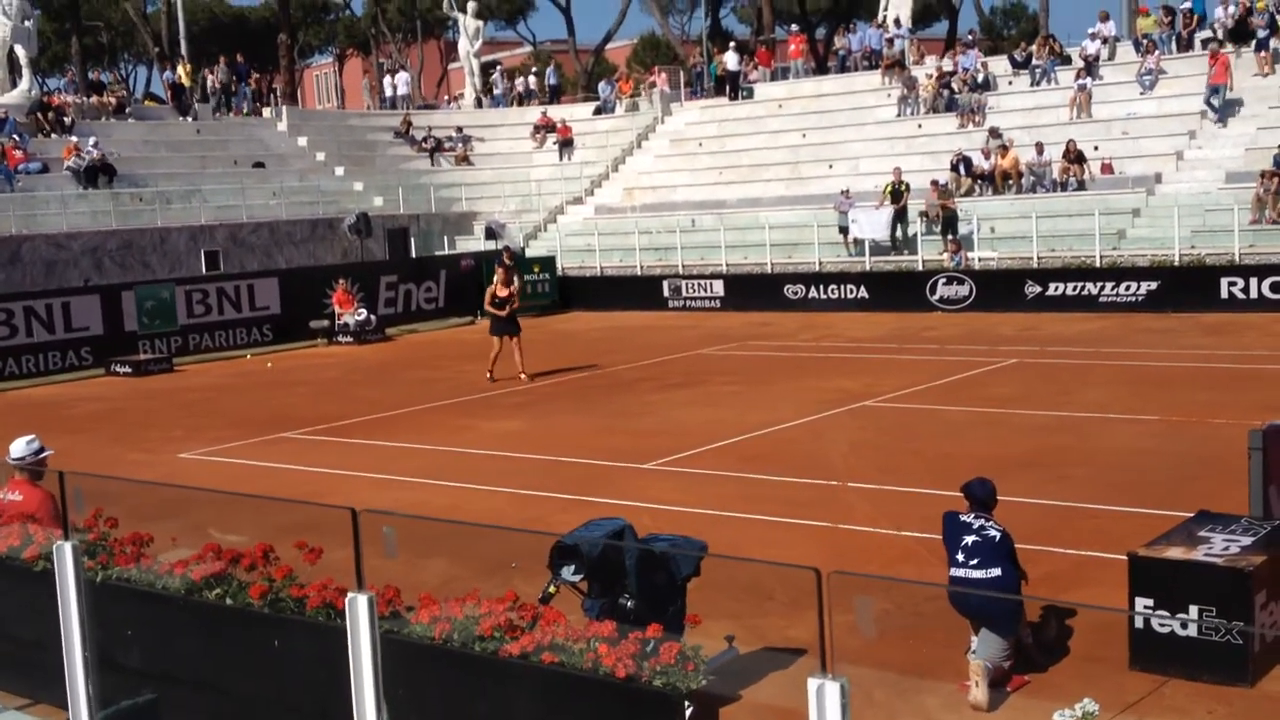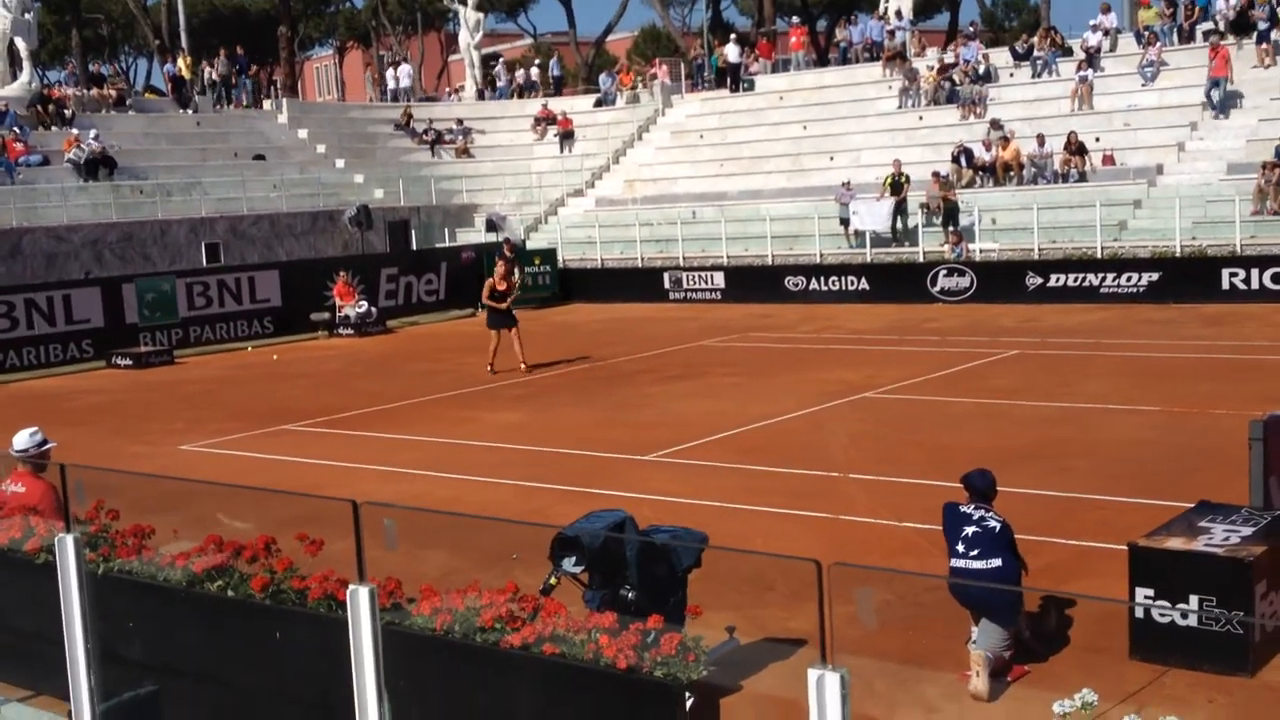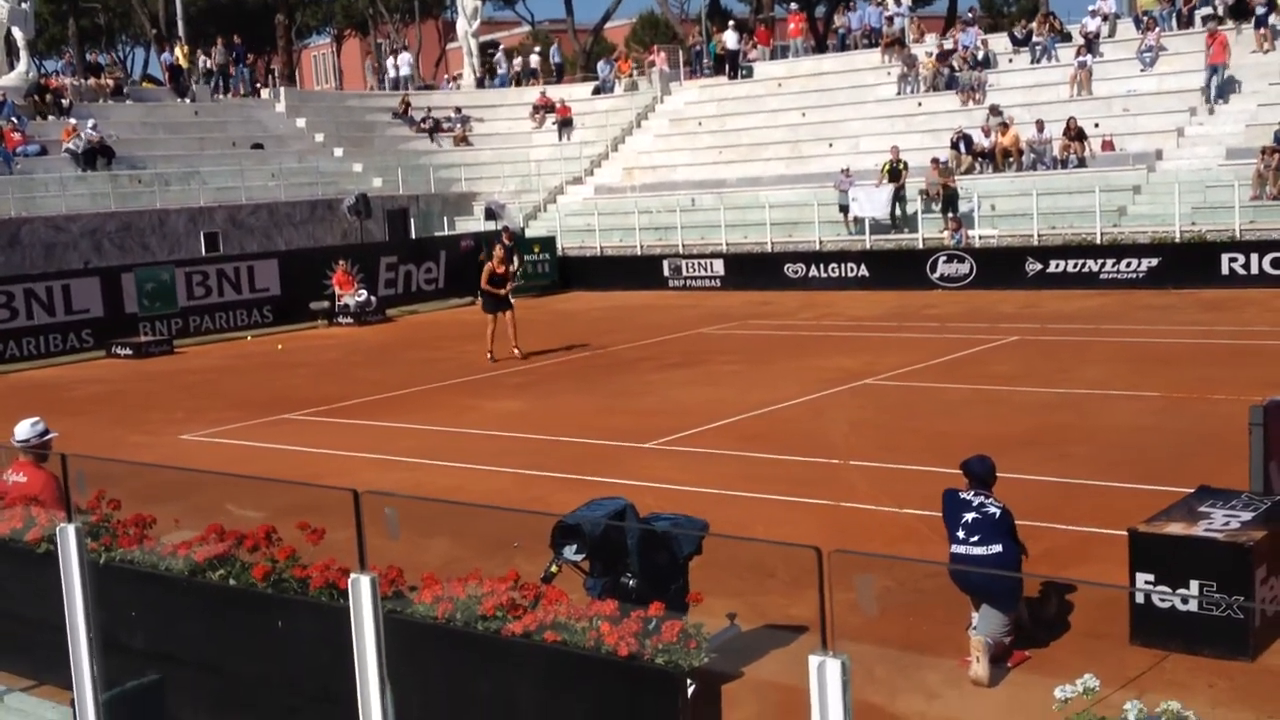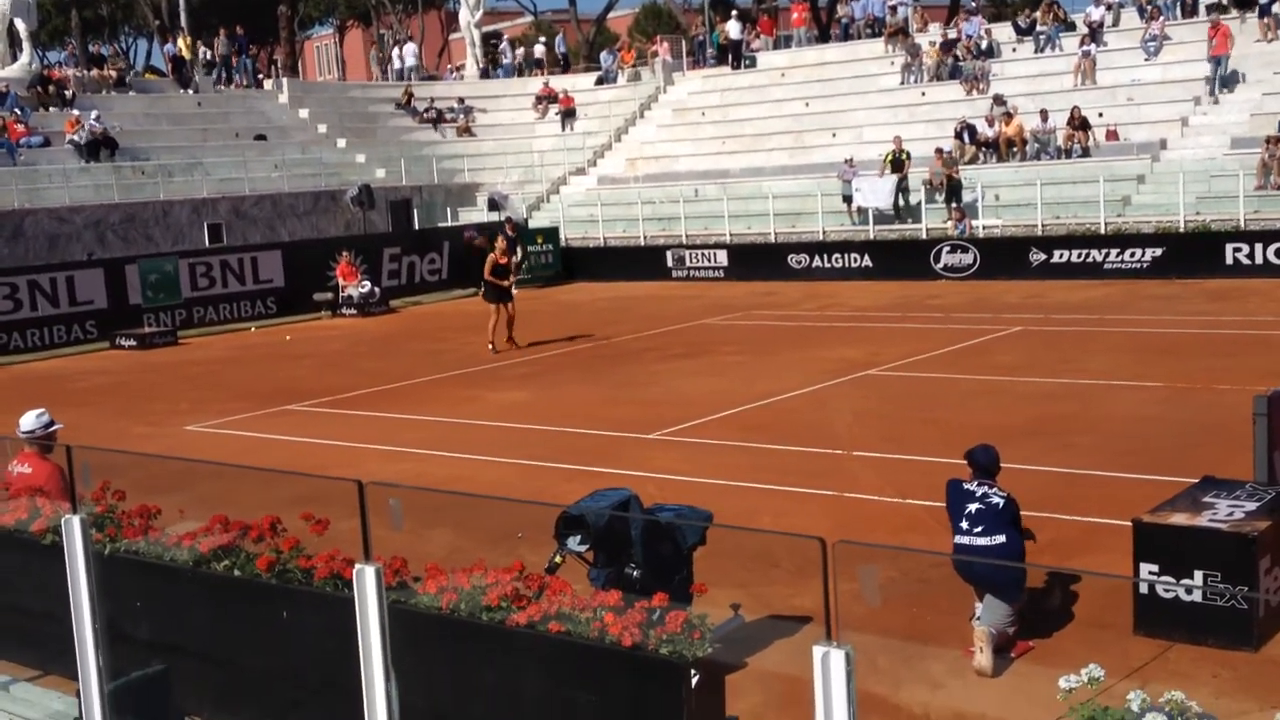
dt=0.1s
person 1, frame 1
left shoulder: (950, 519)
right shoulder: (1002, 534)
right elbow: (1014, 570)
right wrist: (1020, 581)
left hip: (960, 596)
right hip: (997, 597)
left ankle: (978, 650)
right ankle: (987, 667)
person 1, frame 2
left shoulder: (950, 511)
right shoulder: (1002, 525)
right elbow: (1014, 561)
right wrist: (1020, 579)
left hip: (961, 586)
right hip: (998, 588)
left ankle: (978, 640)
right ankle: (987, 657)
person 1, frame 3
left shoulder: (950, 497)
right shoulder: (1002, 512)
right elbow: (1013, 545)
right wrist: (1020, 571)
left hip: (961, 572)
right hip: (998, 572)
left ankle: (978, 625)
right ankle: (987, 642)
person 1, frame 4
left shoulder: (954, 488)
right shoulder: (1007, 501)
right elbow: (1016, 534)
right wrist: (1024, 535)
left hip: (965, 563)
right hip: (1003, 564)
left ankle: (981, 615)
right ankle: (991, 633)
